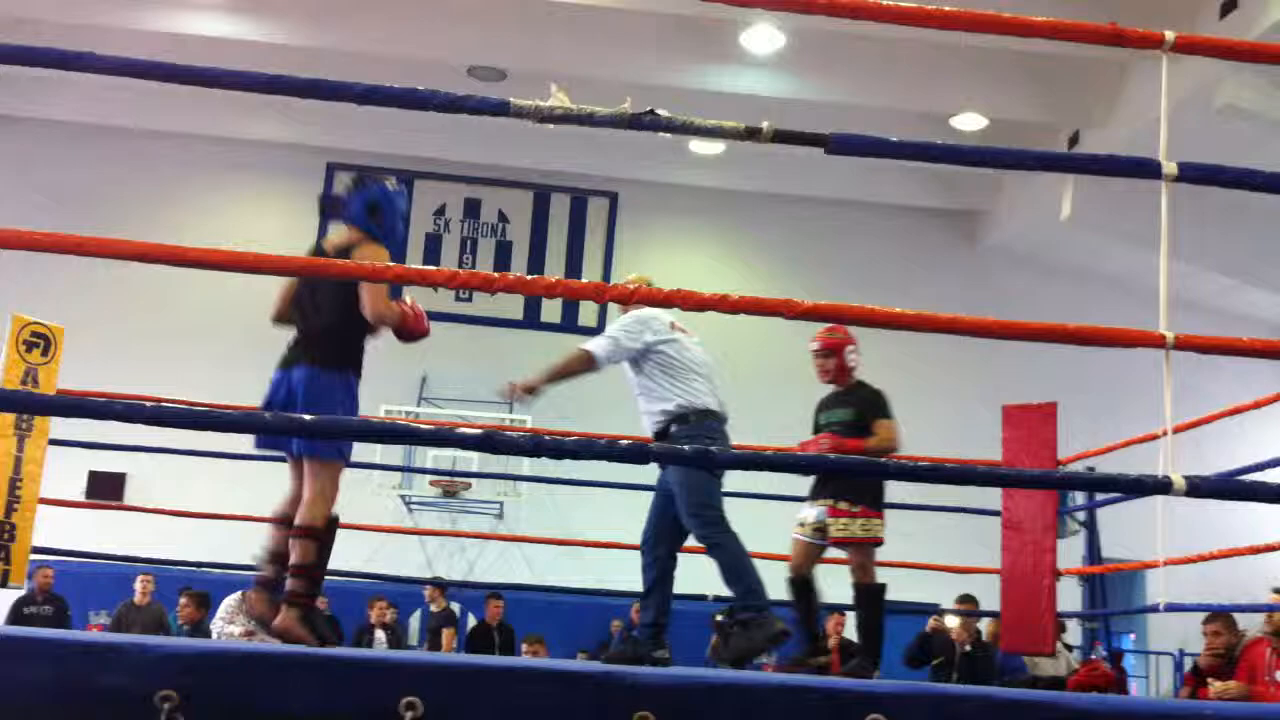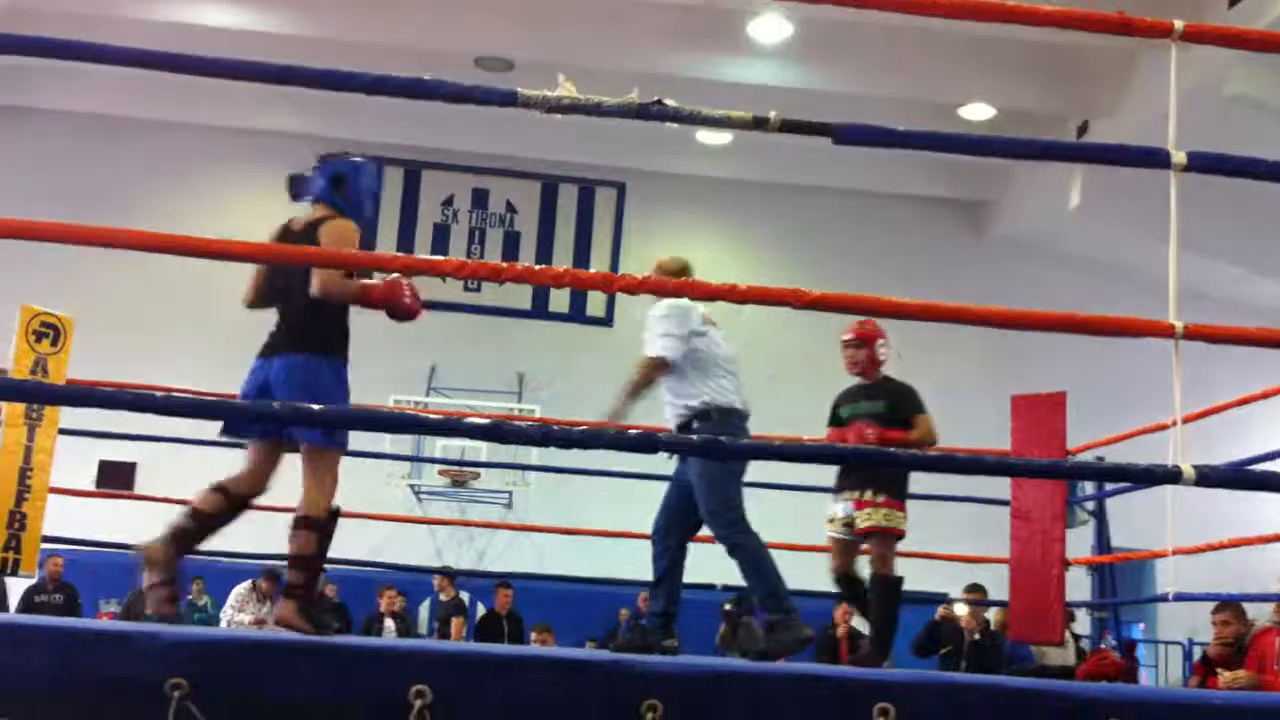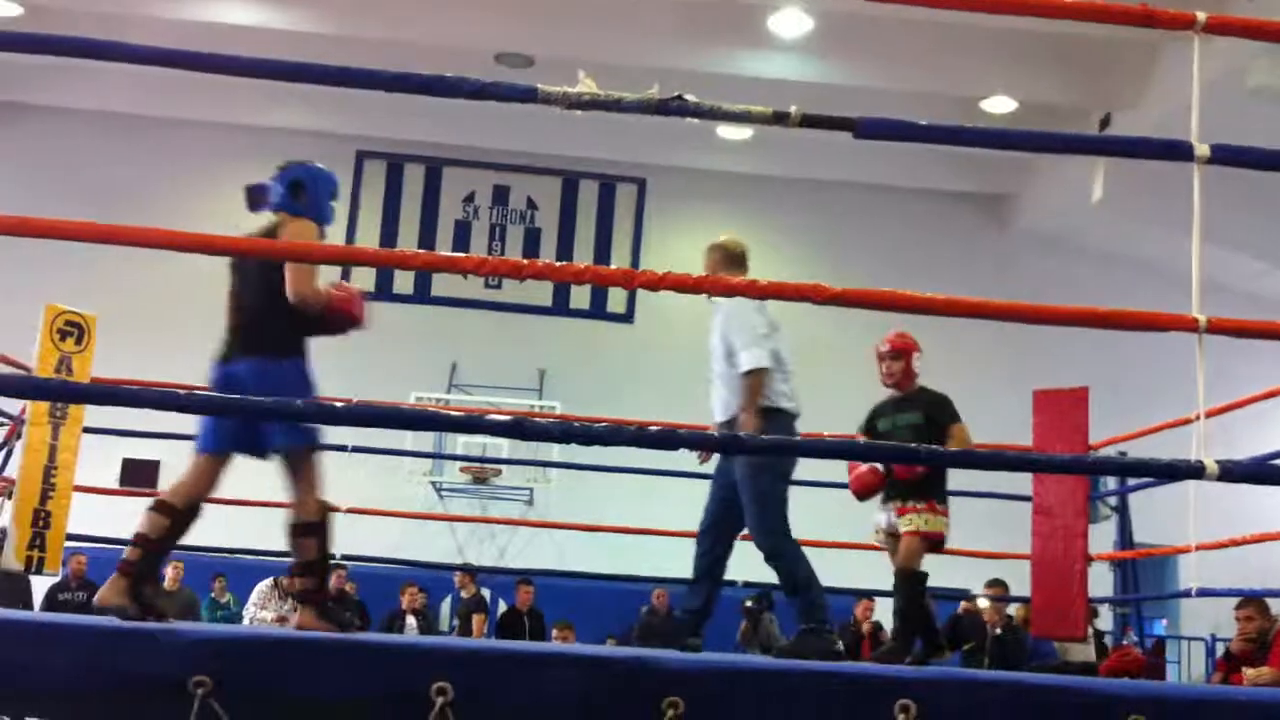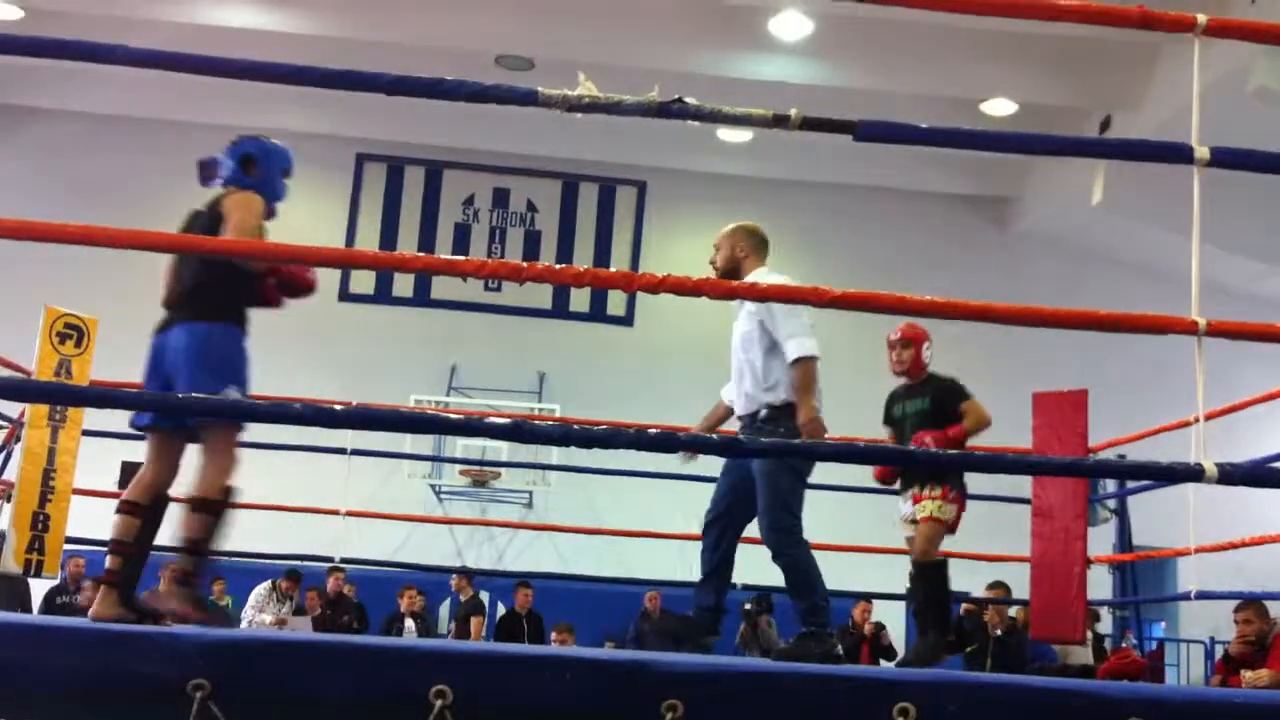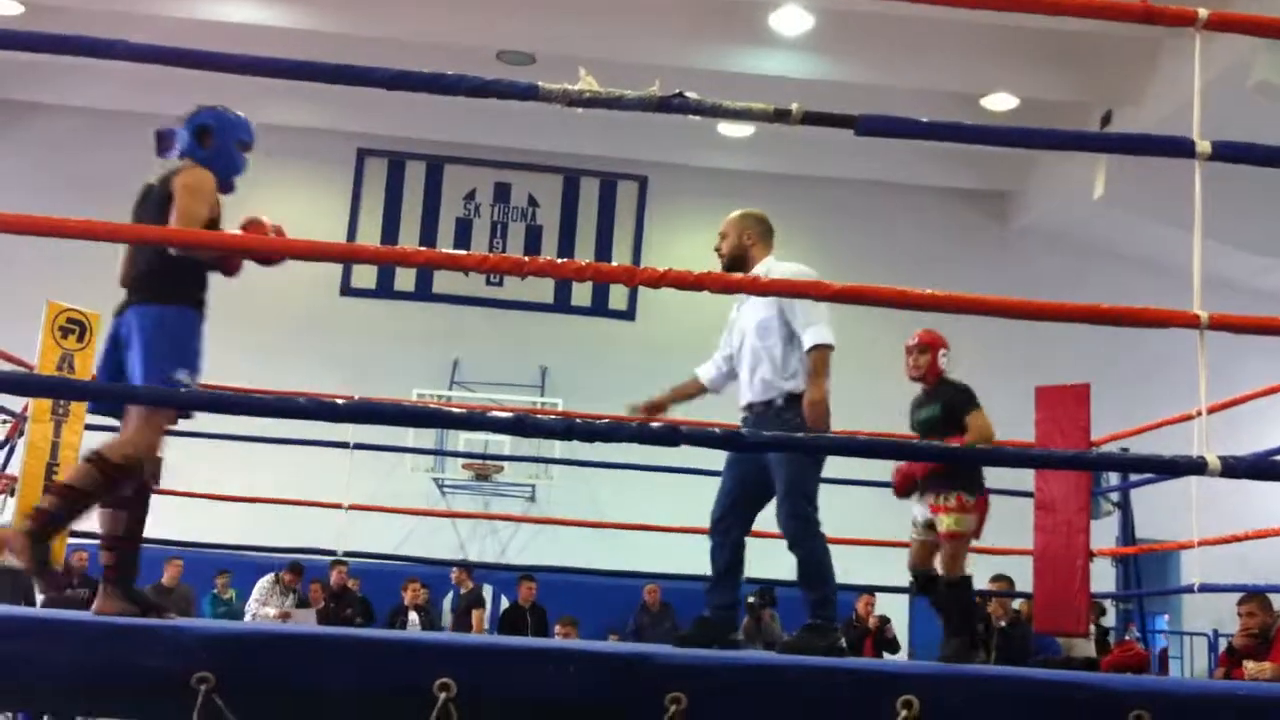
dt=0.2s
person 1, frame 1
left shoulder: (319, 252)
right shoulder: (369, 254)
left elbow: (281, 313)
right elbow: (376, 311)
right wrist: (407, 319)
left hip: (292, 371)
right hip: (330, 377)
left knee: (304, 488)
right knee: (320, 495)
left ankle: (267, 590)
right ankle: (295, 609)
person 1, frame 2
left shoulder: (286, 232)
right shoulder: (341, 230)
left elbow: (253, 297)
right elbow: (324, 286)
right wrist: (380, 294)
left hip: (274, 359)
right hip: (316, 361)
left knee: (254, 473)
right knee: (321, 483)
left ankle: (168, 548)
right ankle: (294, 599)
person 1, frame 3
right shoulder: (300, 229)
right elbow: (300, 293)
left wrist: (316, 320)
right wrist: (337, 305)
left hip: (233, 364)
right hip: (275, 365)
left knee: (198, 479)
right knee: (305, 486)
left ankle: (124, 584)
right ankle: (312, 606)
person 1, frame 4
left shoulder: (198, 218)
right shoulder: (246, 201)
right elbow: (237, 246)
left wrist: (252, 291)
right wrist: (283, 270)
left hip: (172, 334)
right hip: (212, 333)
left knee: (159, 466)
right knee: (218, 459)
left ankle: (114, 592)
right ankle: (185, 585)
person 1, frame 5
left shoulder: (153, 190)
right shoulder: (198, 179)
left wrist: (212, 261)
right wrist: (237, 246)
left hip: (136, 314)
right hip: (167, 316)
left knee: (141, 454)
right knee: (142, 438)
left ankle: (116, 588)
person 2, frame 1
left shoulder: (640, 318)
right shoulder: (675, 329)
left elbow: (592, 354)
left wrist: (536, 383)
left hip: (689, 435)
right hip: (690, 438)
left knee: (708, 525)
right knee: (657, 544)
left ankle: (757, 619)
right ankle: (651, 641)
person 2, frame 2
left shoulder: (668, 308)
right shoulder: (697, 314)
left elbow: (658, 357)
left wrist: (623, 403)
right wrist: (680, 438)
left hip: (710, 430)
right hip: (704, 435)
left knee: (729, 526)
right knee: (668, 534)
left ankle: (786, 622)
right ankle: (658, 631)
person 2, frame 3
left shoulder: (734, 301)
right shoulder: (743, 304)
left elbow: (756, 359)
left wrist: (750, 415)
right wrist: (716, 431)
left hip: (760, 433)
right hip: (744, 437)
left knee: (768, 533)
right knee: (712, 534)
left ankle: (818, 632)
right ankle: (688, 627)
person 2, frame 4
left shoulder: (772, 290)
right shoulder: (747, 306)
left elbow: (802, 346)
left wrist: (807, 402)
right wrist: (705, 427)
left hip: (780, 427)
right hip: (752, 432)
left knee: (780, 533)
right knee: (719, 526)
left ankle: (818, 635)
right ankle: (705, 623)
person 2, frame 5
left shoulder: (791, 277)
right shoulder: (743, 305)
left elbow: (818, 333)
right elbow: (718, 368)
left wrist: (816, 384)
right wrist: (667, 399)
left hip: (793, 418)
right hip: (756, 422)
left knee: (797, 524)
right knee: (727, 521)
left ankle: (823, 627)
right ankle: (720, 619)
person 3, frame 1
left shoulder: (870, 398)
right shoulder: (825, 405)
left elbow: (889, 441)
left wrist: (838, 446)
right wrist: (809, 453)
left hip: (859, 499)
right hip: (822, 496)
left knee: (861, 571)
right knee: (797, 568)
left ankle: (868, 657)
right ankle: (814, 648)
person 3, frame 2
left shoulder: (899, 392)
right shoulder: (844, 399)
left elbow: (928, 436)
right elbow: (832, 441)
left wrist: (880, 437)
right wrist: (835, 447)
left hip: (884, 491)
right hip: (848, 490)
left knee: (881, 564)
right knee: (840, 570)
left ankle: (879, 645)
right ankle: (880, 627)
person 3, frame 3
left shoulder: (934, 402)
right shoulder: (879, 411)
left elbow: (963, 443)
right wrist: (861, 475)
left hip: (926, 500)
right hip: (892, 501)
left knee: (908, 565)
right knee: (904, 572)
left ankle: (901, 641)
right ankle: (931, 643)
person 3, frame 4
left shoulder: (944, 387)
right shoulder: (894, 398)
left elbow: (981, 418)
left wrist: (943, 438)
right wrist: (888, 463)
left hip: (942, 484)
right hip: (911, 487)
left knee: (926, 553)
right knee: (919, 566)
left ankle: (936, 634)
right ankle: (928, 637)
person 3, frame 5
left shoulder: (957, 393)
right shoulder: (918, 403)
left elbow: (985, 433)
right wrist: (909, 473)
left hip: (960, 492)
right hip: (931, 493)
left knee: (950, 566)
right knee: (918, 567)
left ankle: (965, 640)
right ankle: (958, 625)
